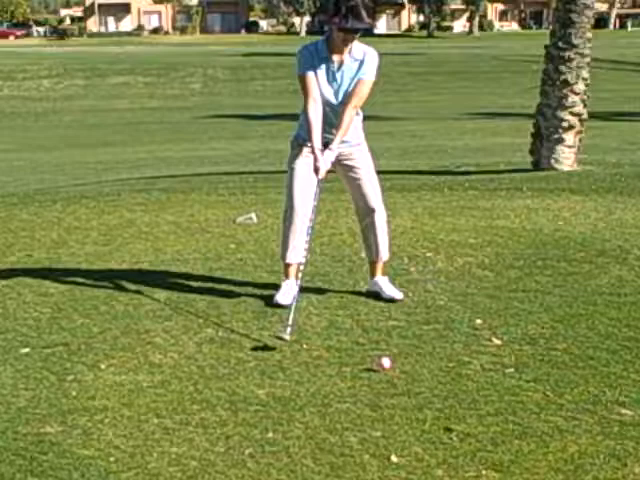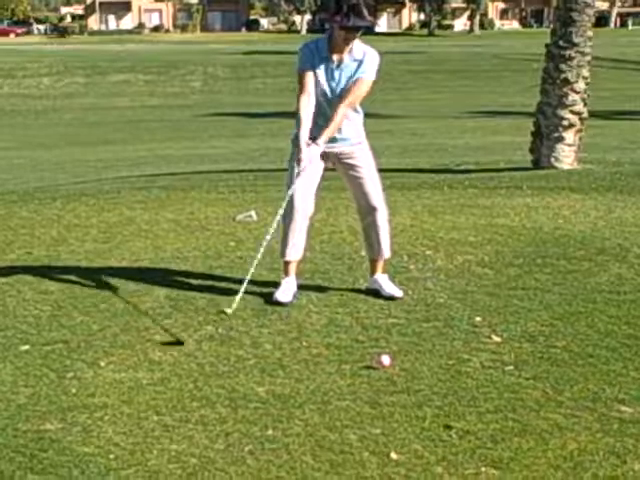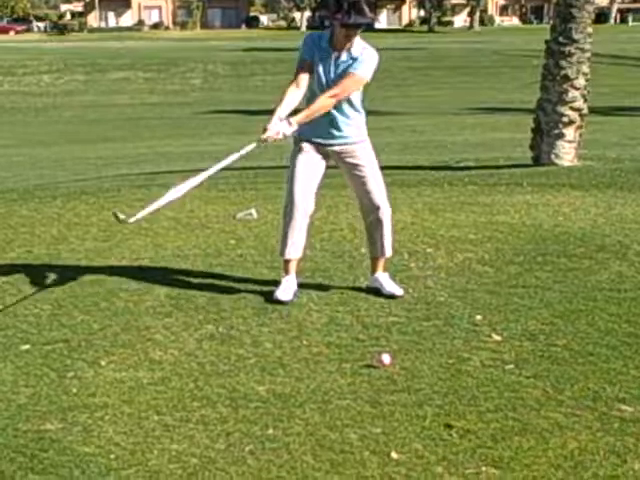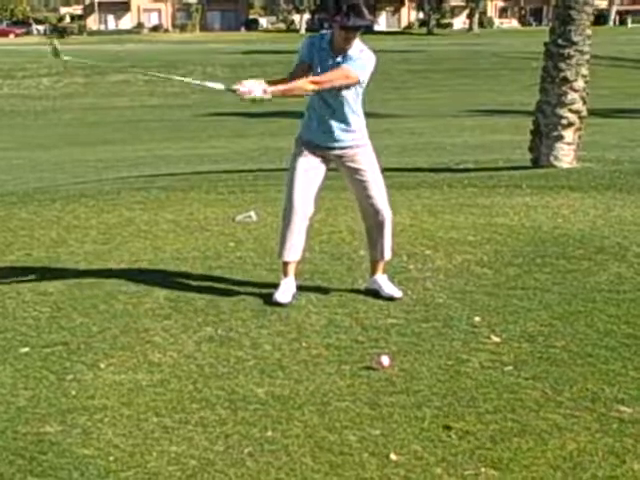
dt=0.2s
person 1, frame 1
left shoulder: (368, 57)
right shoulder: (308, 54)
left elbow: (352, 105)
right elbow: (312, 102)
left wrist: (333, 148)
right wrist: (315, 149)
left hip: (350, 143)
right hip: (309, 142)
left knee: (373, 209)
right knee: (298, 209)
left ankle: (378, 278)
right ankle: (290, 282)
person 1, frame 2
left shoulder: (369, 57)
right shoulder: (310, 51)
left elbow: (347, 103)
right elbow: (306, 96)
left wrist: (320, 141)
right wrist: (302, 140)
left hip: (351, 142)
right hip: (310, 141)
left knee: (375, 207)
right knee: (298, 206)
left ankle: (378, 276)
right ankle: (289, 279)
person 1, frame 3
left shoulder: (368, 56)
right shoulder: (311, 43)
left elbow: (333, 96)
right elbow: (299, 85)
left wrist: (291, 123)
right wrist: (276, 117)
left hip: (353, 140)
right hip: (311, 139)
left knee: (377, 205)
right knee: (298, 204)
left ankle: (378, 274)
right ankle: (289, 278)
person 1, frame 4
left shoulder: (364, 59)
right shoulder: (314, 43)
left elbow: (316, 84)
right elbow: (295, 78)
left wrist: (267, 90)
right wrist: (261, 85)
left hip: (353, 144)
right hip: (313, 141)
left knee: (379, 210)
right knee: (297, 207)
left ankle: (377, 277)
right ankle: (288, 280)
